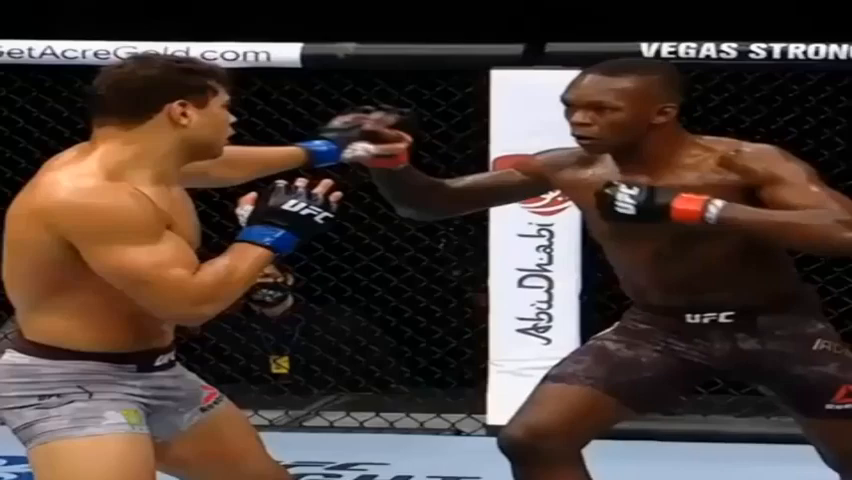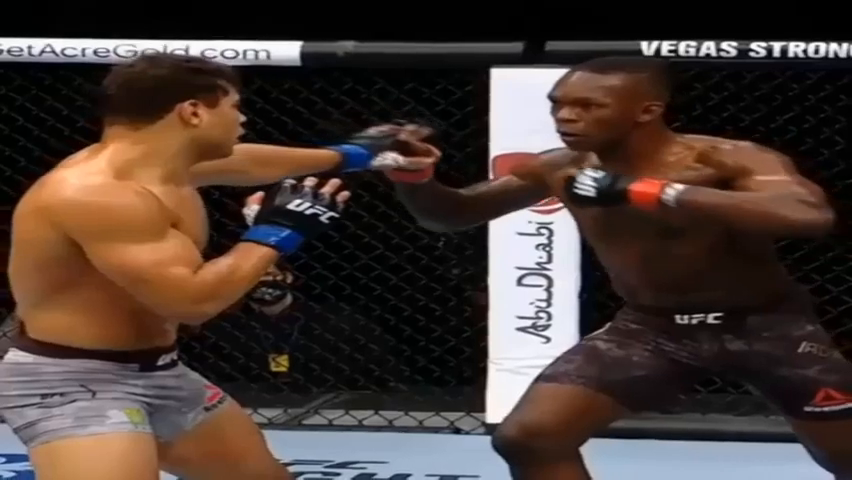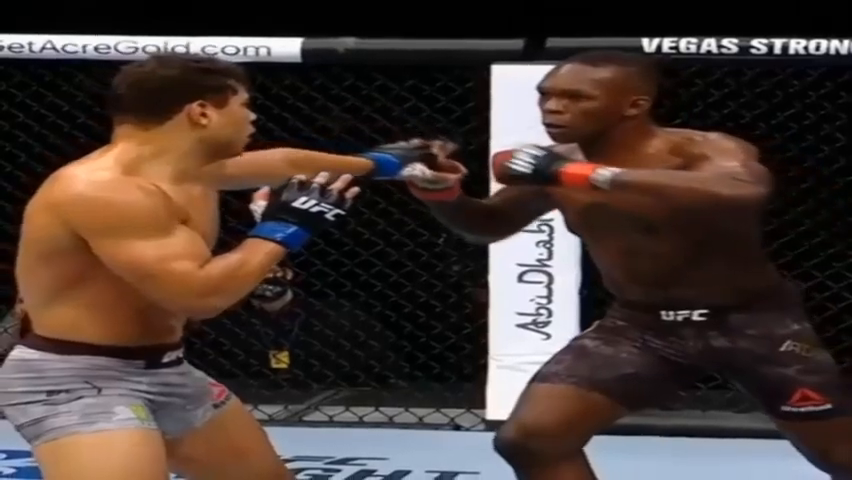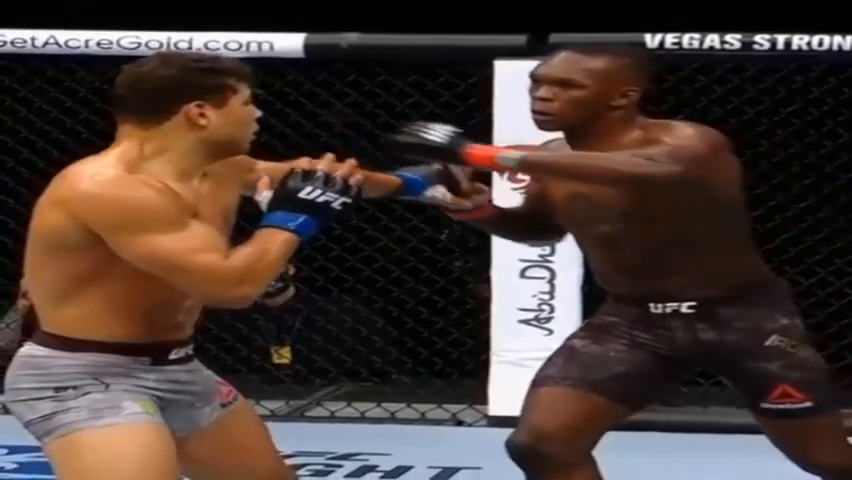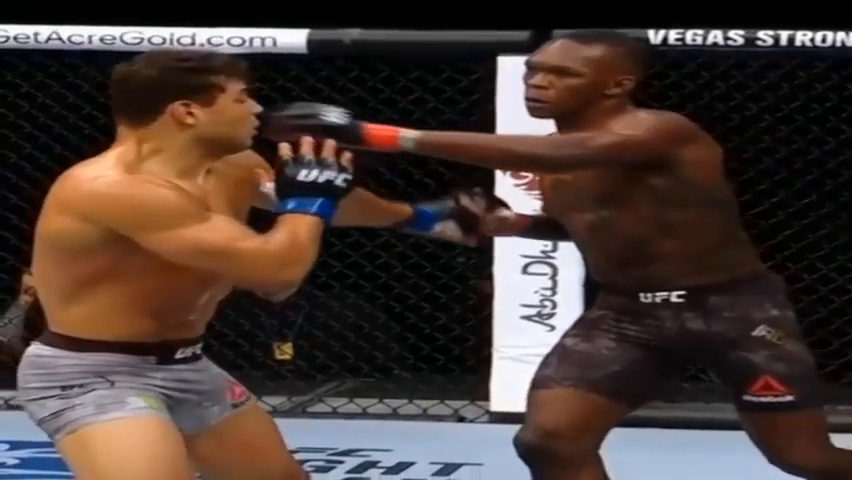
dt=0.7s
person 1, frame 1
left shoulder: (748, 164)
right shoulder: (569, 170)
right elbow: (432, 204)
left wrist: (690, 207)
right wrist: (388, 162)
right hip: (656, 326)
right knee: (530, 439)
person 1, frame 2
left shoulder: (728, 159)
right shoulder: (559, 170)
left elbow: (811, 214)
right elbow: (450, 215)
left wrist: (647, 191)
right wrist: (413, 178)
right hip: (648, 326)
right knee: (525, 438)
person 1, frame 3
left shoulder: (708, 150)
right shoulder: (556, 165)
left elbow: (744, 190)
right elbow: (488, 226)
left wrist: (587, 175)
right wrist: (439, 190)
left hip: (752, 320)
right hip: (637, 323)
right knee: (529, 439)
person 1, frame 4
left shoulder: (687, 141)
right shoulder: (553, 161)
left elbow: (659, 171)
right elbow: (540, 228)
left wrist: (485, 155)
right wrist: (475, 208)
left hip: (741, 314)
right hip: (629, 319)
right knee: (540, 443)
person 1, frame 5
left shoulder: (663, 132)
right shoulder: (557, 154)
left elbow: (559, 155)
left wrist: (383, 135)
right wrist: (511, 223)
left hip: (732, 305)
right hip: (623, 312)
person 2, frame 1
left shoulder: (144, 162)
right shoulder: (86, 196)
left elbow: (217, 164)
right elbow: (190, 303)
left wrist: (316, 151)
right wrist: (270, 235)
left hip: (155, 374)
right hip: (68, 385)
person 2, frame 2
left shoulder: (162, 162)
right shoulder: (93, 195)
left elbow: (245, 162)
right elbow: (193, 300)
left wrist: (347, 156)
right wrist: (274, 233)
left hip: (160, 373)
right hip: (70, 385)
person 2, frame 3
left shoulder: (194, 167)
right shoulder: (102, 192)
left elbow: (281, 162)
right elbow: (202, 295)
left wrist: (377, 163)
right wrist: (283, 228)
left hip: (164, 372)
right hip: (73, 380)
person 2, frame 4
left shoulder: (219, 168)
right shoulder: (107, 190)
left elbow: (301, 171)
right elbow: (233, 284)
left wrist: (405, 183)
right wrist: (294, 216)
left hip: (175, 369)
right hip: (83, 379)
person 2, frame 5
left shoulder: (231, 169)
right shoulder: (110, 190)
left elbow: (333, 202)
right elbow: (277, 268)
left wrist: (418, 216)
right wrist: (309, 199)
left hip: (185, 367)
right hip: (92, 375)
